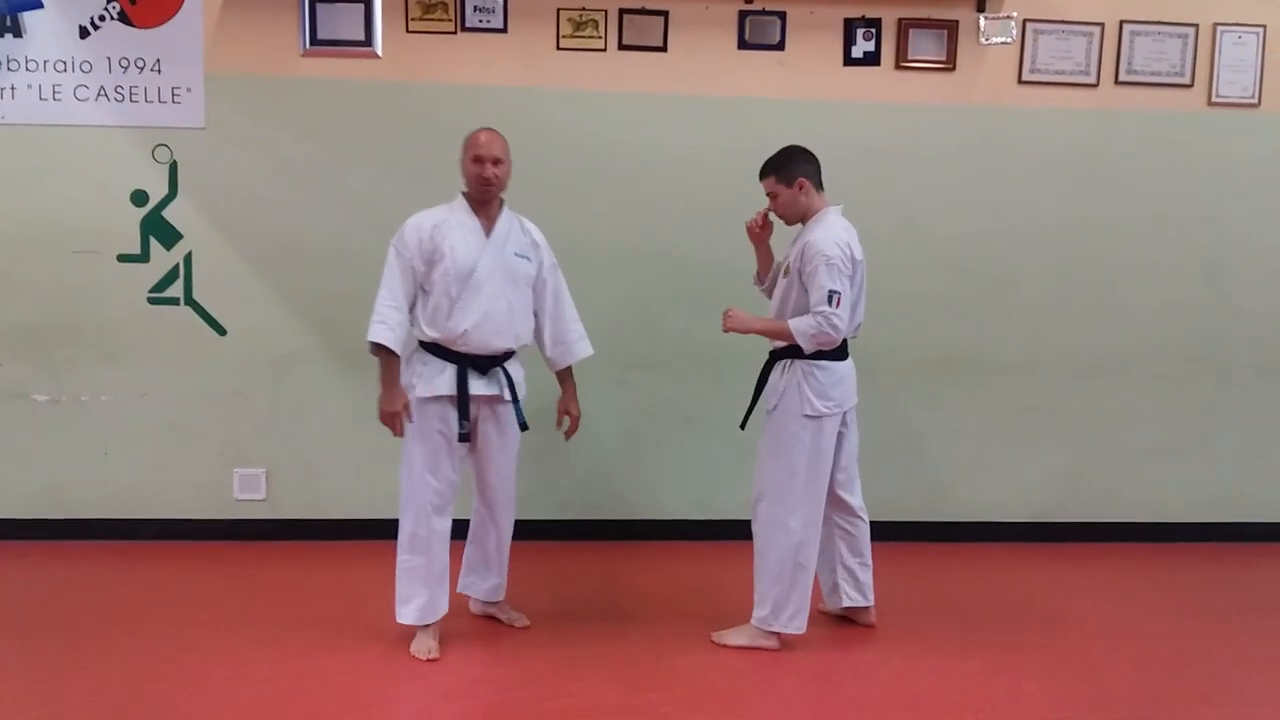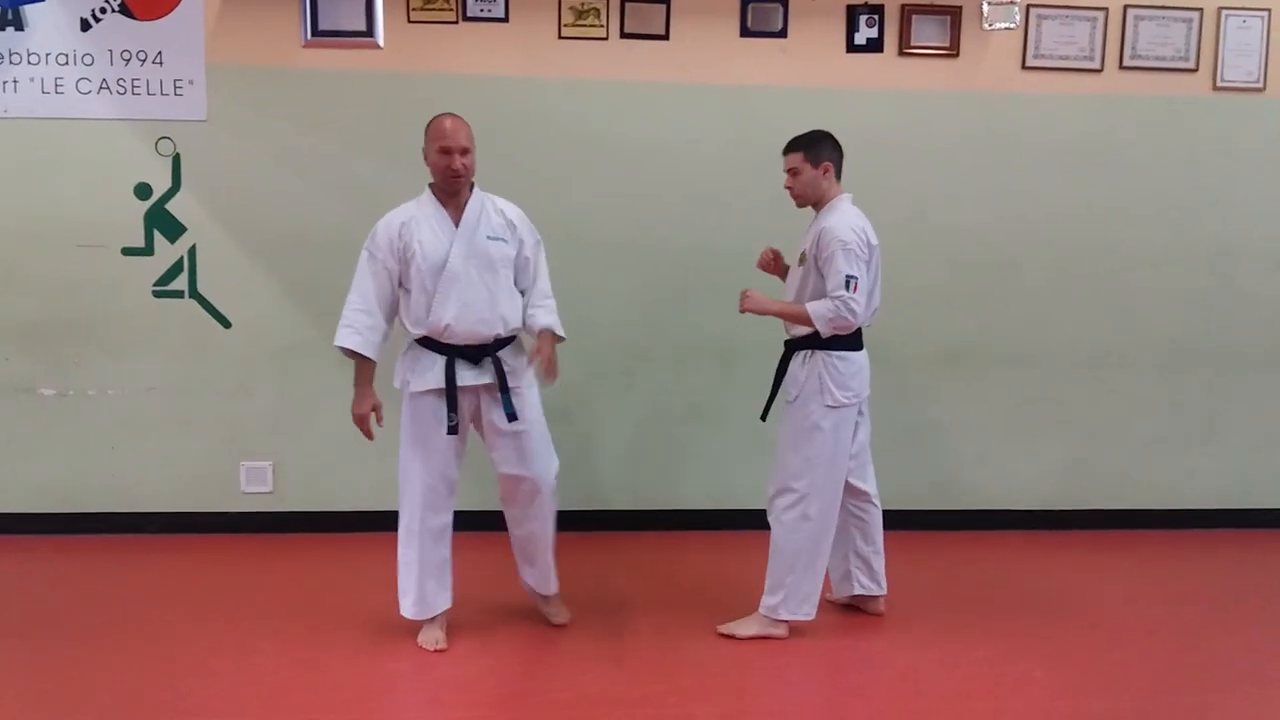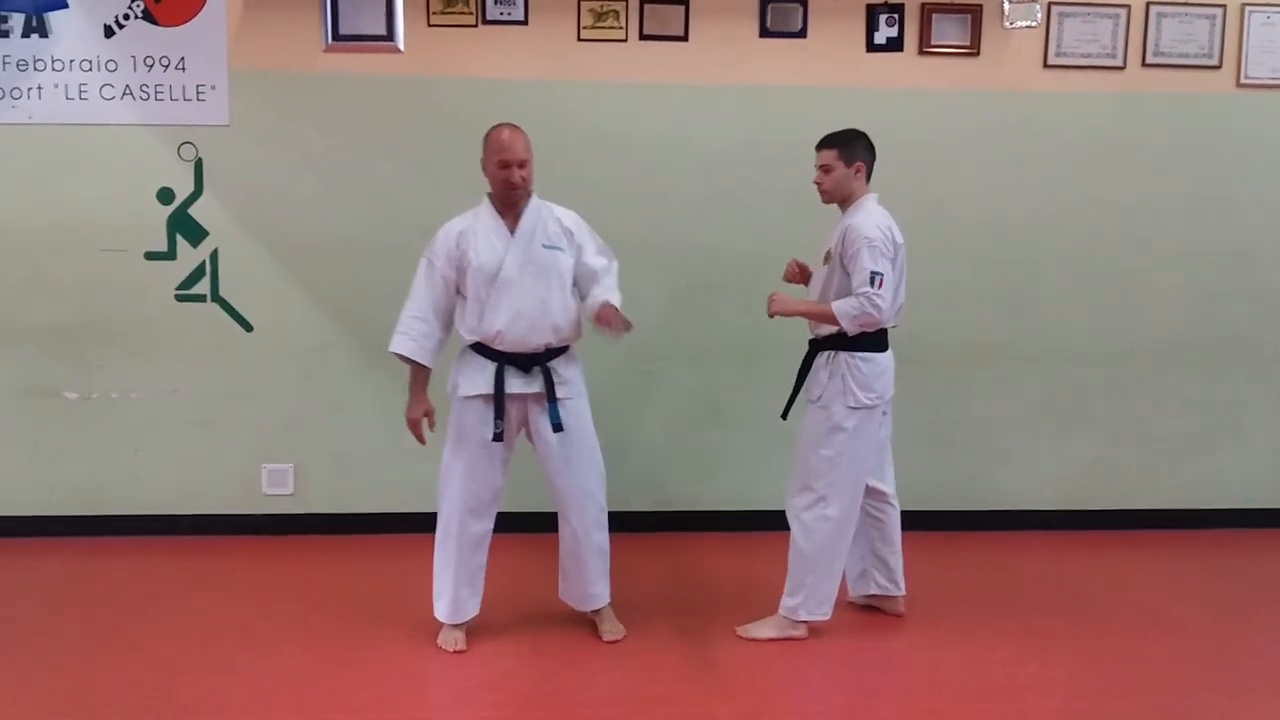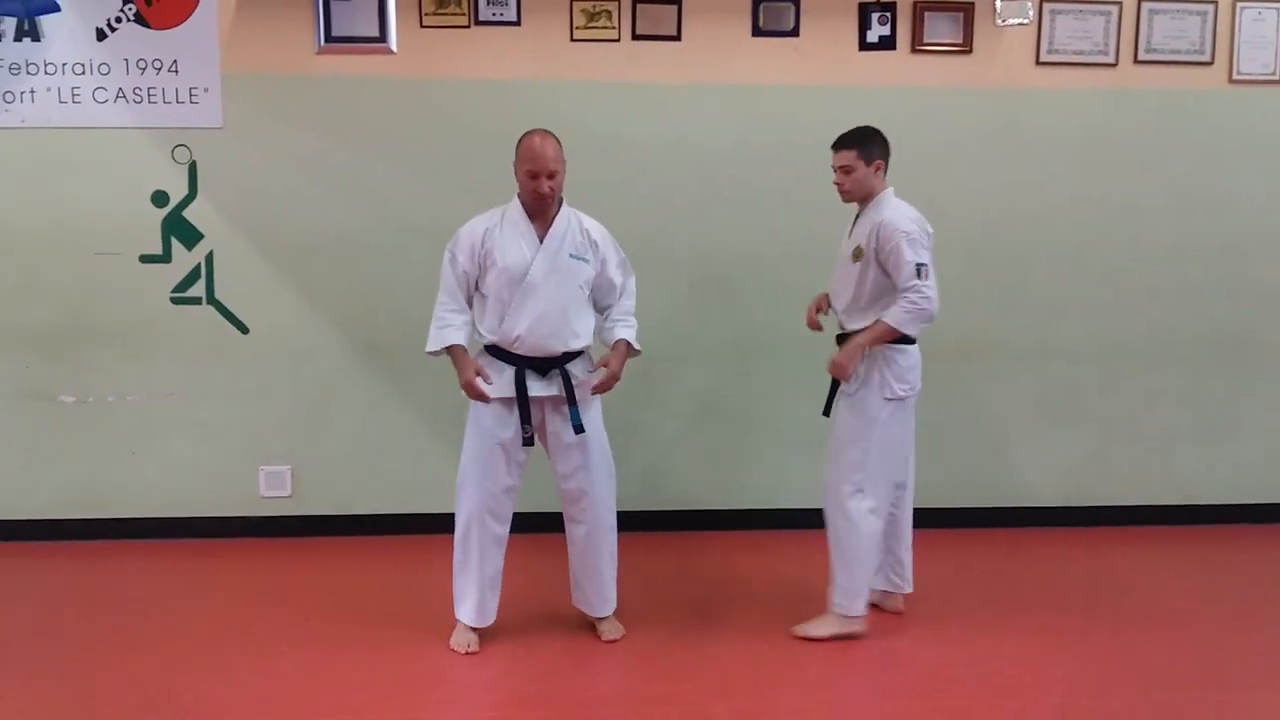
dt=0.4s
person 1, frame 1
left shoulder: (529, 237)
right shoulder: (424, 229)
left elbow: (556, 314)
right elbow: (393, 308)
left wrist: (568, 389)
right wrist: (391, 385)
left hip: (500, 380)
right hip: (437, 378)
left knee: (497, 495)
right knee: (427, 498)
left ankle: (485, 594)
right ankle: (426, 617)
person 1, frame 2
left shoulder: (508, 217)
right shoulder: (399, 226)
left elbow: (538, 283)
right elbow: (370, 307)
left wrist: (545, 337)
right wrist: (363, 387)
left hip: (504, 368)
right hip: (434, 372)
left knee: (534, 477)
right knee: (427, 491)
left ankle: (544, 586)
right ankle: (430, 610)
person 1, frame 3
left shoulder: (567, 225)
right shoulder: (457, 235)
left elbow: (603, 279)
right elbow: (426, 314)
left wrist: (607, 309)
right wrist: (418, 392)
left hip: (556, 378)
right hip: (484, 379)
left knee: (582, 490)
right knee: (466, 496)
left ankle: (597, 603)
right ankle: (453, 612)
person 1, frame 4
left shoulder: (592, 235)
right shoulder: (480, 232)
left elbow: (619, 300)
right elbow: (452, 300)
left wrist: (618, 351)
right wrist: (462, 360)
left hip: (572, 381)
right hip: (501, 382)
left knee: (592, 495)
right knee: (482, 498)
left ankle: (600, 606)
right ankle: (471, 614)
person 2, frame 1
left shoulder: (824, 243)
right shoulder: (825, 232)
left elbow: (827, 327)
right elbow: (780, 290)
left wrist: (752, 326)
right wrist: (762, 248)
left hip: (808, 380)
right hip: (827, 377)
left knee: (784, 503)
right knee: (838, 494)
left ankle: (769, 623)
right ankle: (855, 600)
person 2, frame 2
left shoulder: (839, 230)
right shoulder: (837, 223)
left elbow: (844, 311)
left wrist: (770, 306)
right wrist: (786, 273)
left hip: (825, 370)
right hip: (836, 366)
left knee: (800, 492)
right knee: (851, 483)
left ankle: (778, 613)
right ankle: (866, 589)
person 2, frame 3
left shoulder: (864, 227)
right shoulder: (861, 222)
left elbow: (869, 308)
left wrist: (796, 307)
right wrist: (813, 279)
left hip: (850, 370)
right hip: (860, 366)
left knee: (820, 493)
right knee: (870, 485)
left ankle: (795, 613)
right ankle: (885, 589)
person 2, frame 4
left shoulder: (896, 222)
right shoulder: (868, 218)
left elbow: (919, 302)
left wrist: (854, 346)
right wrist: (828, 300)
left hip: (881, 364)
right hip: (871, 362)
left knee: (850, 484)
right knee: (885, 482)
left ankle: (848, 607)
right ankle: (888, 587)
